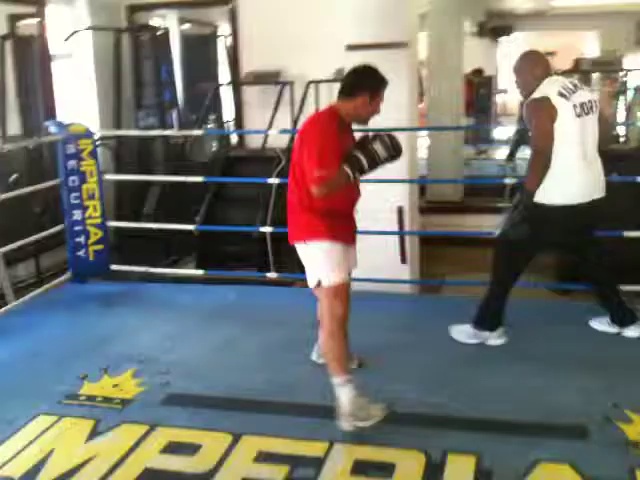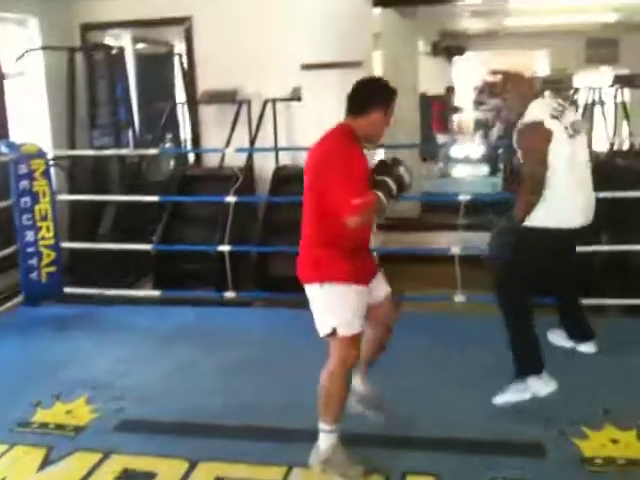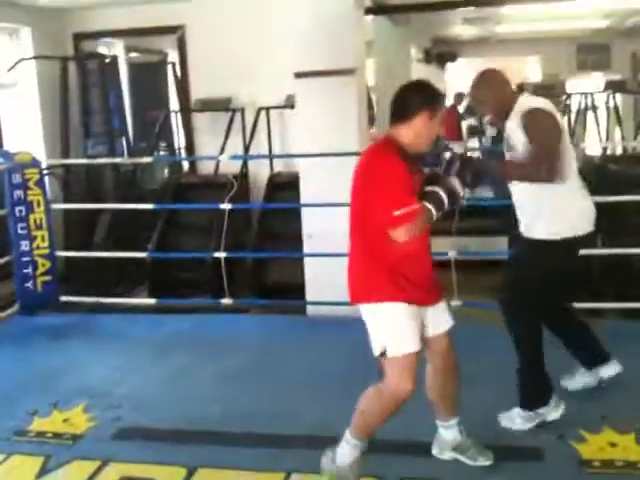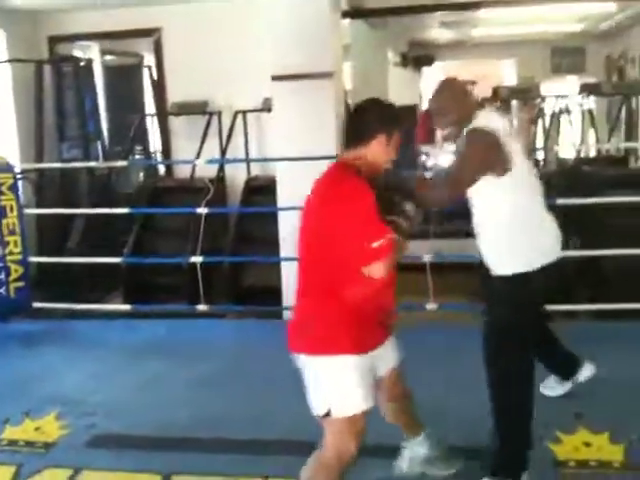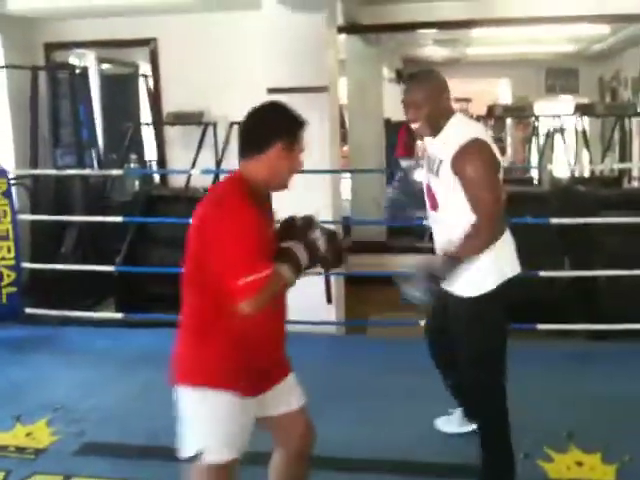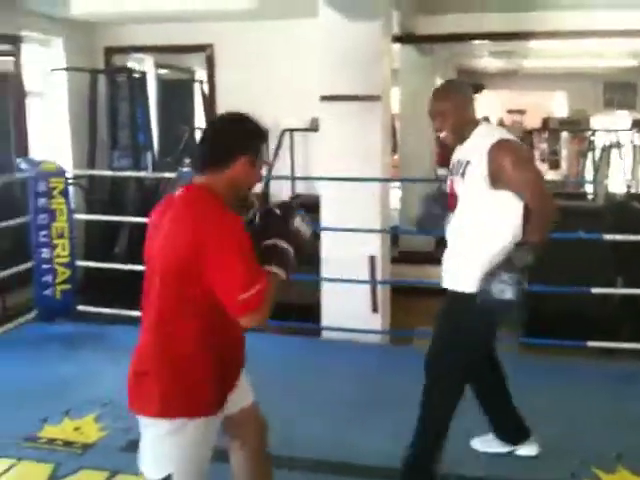
dt=0.4s
person 1, frame 1
left shoulder: (343, 126)
right shoulder: (320, 127)
right elbow: (320, 186)
left wrist: (366, 153)
right wrist: (361, 161)
left hip: (339, 225)
right hip: (316, 229)
left knee: (330, 293)
right knee: (337, 306)
left ankle: (326, 350)
right ankle: (348, 403)
person 1, frame 2
left shoulder: (341, 144)
right shoulder: (344, 150)
right elbow: (355, 215)
left wrist: (378, 180)
right wrist: (387, 186)
left hip: (354, 258)
right hip: (332, 267)
left knee: (385, 316)
right knee: (344, 354)
left ankle: (360, 387)
right ankle: (326, 447)
person 1, frame 3
left shoulder: (404, 159)
right shoulder: (381, 162)
right elbow: (403, 229)
left wrist: (442, 181)
right wrist: (440, 196)
left hip: (418, 281)
right hip: (384, 288)
left knee: (443, 357)
right knee: (400, 384)
left ankle: (449, 437)
person 1, frame 4
left shoulder: (342, 181)
right shoulder: (348, 190)
right elbow: (379, 266)
left wrist: (389, 225)
right wrist: (402, 226)
left hip: (362, 323)
right hip: (329, 337)
left knee: (393, 388)
right knee: (343, 443)
person 1, frame 5
left shoulder: (249, 200)
right shoulder: (229, 208)
right elbow: (252, 299)
left wrist: (290, 244)
right wrist: (296, 254)
left hip: (261, 361)
right hip: (215, 371)
left knee: (298, 437)
person 1, frame 6
left shoulder: (174, 205)
right shoulder: (218, 221)
right elbow: (253, 311)
left wrist: (254, 244)
right wrist: (278, 251)
right hip: (178, 387)
left knee: (252, 433)
person 2, frame 1
left shoulder: (539, 102)
right shoulder: (583, 91)
left elbow: (541, 158)
right elbow: (601, 131)
left wrist: (522, 203)
left hip: (556, 198)
right hip: (590, 190)
left knee: (508, 253)
right knee: (586, 251)
left ankle: (487, 326)
person 2, frame 2
left shoulder: (531, 126)
right shoulder: (565, 109)
left elbow: (535, 185)
right elbow: (576, 161)
left wrist: (508, 226)
left hip: (547, 221)
right hip: (577, 212)
left knee: (509, 285)
right knee: (560, 271)
left ankle: (532, 374)
right ankle: (580, 335)
person 2, frame 3
left shoulder: (534, 114)
right shoulder: (513, 120)
left elbow: (552, 169)
right elbow: (513, 173)
left hip: (556, 227)
right hip: (542, 227)
left knee: (517, 305)
right knee: (545, 300)
left ankle: (537, 402)
right ankle: (597, 361)
person 2, frame 4
left shoulder: (481, 136)
right shoulder: (483, 135)
left elbow: (448, 190)
left hip: (523, 257)
right hip: (516, 254)
left knee: (504, 354)
right knee: (523, 323)
right ankle: (570, 368)
person 2, frame 5
left shoulder: (469, 147)
right shoulder: (438, 142)
left elbow: (491, 223)
left wrist: (443, 265)
left hip: (482, 280)
right hip: (457, 274)
left knee: (481, 372)
right knee: (440, 341)
right ankle: (472, 412)
person 2, frame 6
left shoulder: (499, 150)
right shoulder: (463, 151)
left elbow: (540, 208)
left hip: (480, 282)
right hip: (464, 278)
left knee: (444, 370)
right knee: (478, 358)
right ankle: (511, 434)
